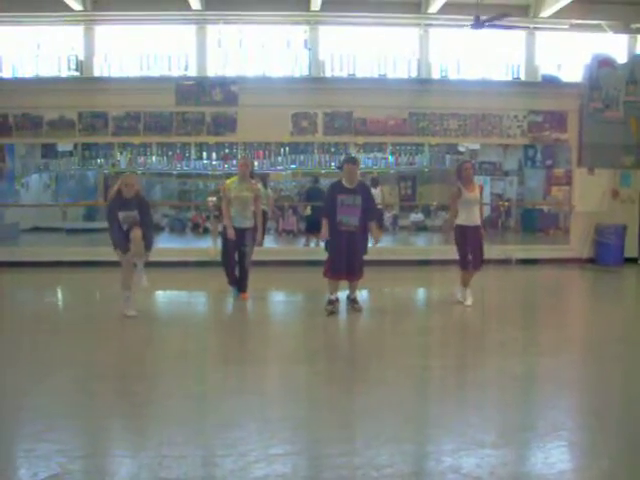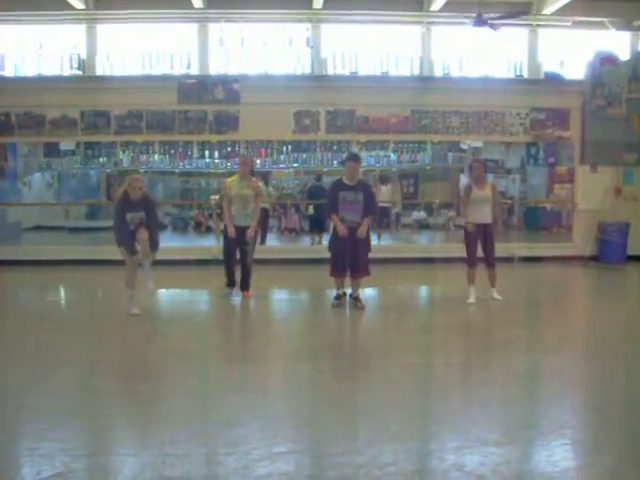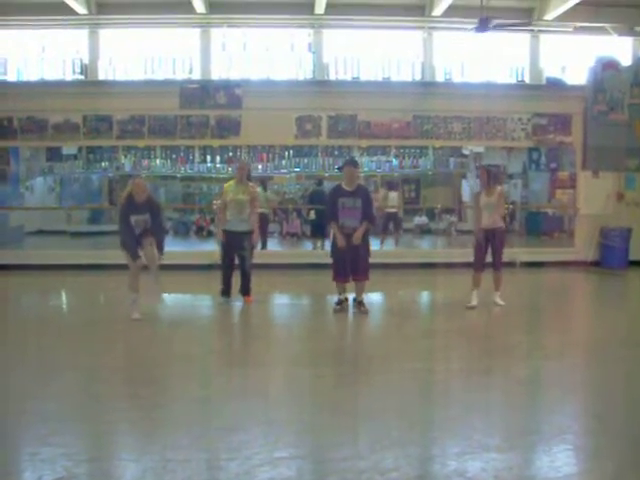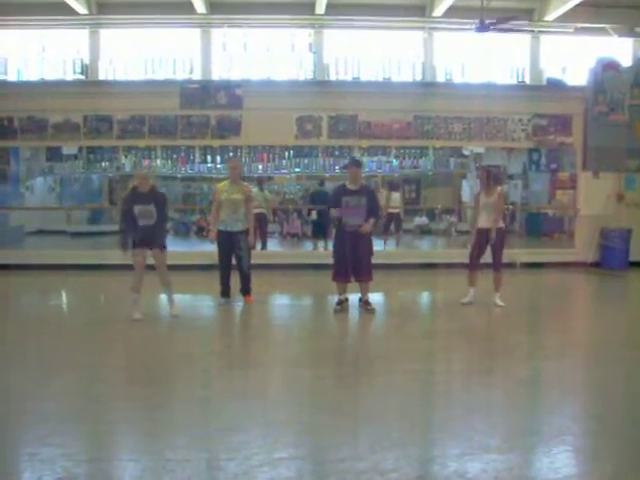
dt=0.3s
person 1, frame 1
left shoulder: (364, 189)
right shoulder: (334, 188)
left elbow: (371, 213)
right elbow: (326, 211)
left wrist: (374, 230)
right wrist: (324, 227)
left hip: (357, 235)
right hip: (337, 234)
left knee: (355, 267)
right knee: (334, 266)
left ankle: (352, 297)
right ankle: (332, 298)
person 1, frame 2
left shoulder: (365, 187)
right shoulder: (336, 186)
left elbow: (371, 210)
right elbow: (331, 210)
left wrist: (365, 226)
right wrist: (338, 224)
left hip: (359, 232)
right hip: (341, 231)
left knee: (359, 265)
right knee: (338, 263)
left ankle: (355, 295)
right ankle: (340, 293)
person 1, frame 3
left shoulder: (364, 192)
right shoulder: (335, 192)
left elbow: (369, 217)
right elbow: (330, 217)
left wrist: (360, 232)
right wrist: (337, 235)
left hip: (359, 237)
right hip: (341, 237)
left knee: (361, 269)
right knee: (340, 269)
left ankle: (358, 300)
right ankle: (342, 298)
person 1, frame 4
left shoulder: (368, 191)
right shoulder: (339, 191)
left elbow: (376, 212)
right elbow: (331, 209)
left wrist: (370, 223)
right wrist: (333, 212)
left hip: (362, 236)
right hip: (343, 236)
left knee: (364, 268)
right knee: (341, 268)
left ankle: (365, 299)
right ankle: (342, 299)
person 2, frame 1
left shoulder: (141, 201)
right shoulder: (114, 202)
left elbow: (148, 224)
right elbow: (113, 227)
left wrist: (148, 248)
right wrist: (124, 250)
left hip: (135, 230)
right hip: (120, 236)
left knee: (136, 235)
right knee: (127, 266)
left ankle: (141, 270)
right ankle: (127, 304)
person 2, frame 2
left shoulder: (148, 202)
right shoulder: (121, 203)
left elbow: (154, 224)
right elbow: (121, 228)
left wrist: (153, 248)
right wrist: (132, 251)
left hip: (140, 229)
right hip: (124, 235)
left knee: (143, 236)
right knee: (131, 264)
left ankle: (147, 272)
right ankle: (131, 302)
person 2, frame 3
left shoulder: (153, 204)
right shoulder: (126, 206)
left elbow: (159, 227)
right elbow: (125, 230)
left wrist: (160, 249)
right wrist: (134, 254)
left hip: (147, 235)
right hip: (131, 239)
left knee: (152, 260)
right knee: (135, 269)
right ankle: (134, 306)
person 2, frame 4
left shoulder: (159, 196)
right shoulder: (130, 198)
left elbow: (163, 219)
right elbow: (125, 220)
left wrist: (160, 240)
right wrist: (124, 241)
left hip: (155, 236)
right hip: (138, 237)
left knee: (162, 269)
right knee: (139, 269)
left ankle: (171, 302)
right ankle: (135, 307)
person 3, frame 1
left shoulder: (479, 188)
right shoulder: (459, 189)
left elbow: (480, 208)
right elbow: (453, 210)
left wrist: (481, 227)
left hip: (475, 228)
right hip: (461, 227)
left knee: (478, 262)
right knee: (464, 262)
left ankle: (460, 288)
right ankle: (467, 294)
person 3, frame 2
left shoulder: (491, 186)
right shoulder: (469, 187)
left elbow: (496, 206)
right elbow: (464, 208)
left wrist: (498, 224)
right wrist: (467, 222)
left hip: (487, 225)
right hip: (472, 225)
left knee: (490, 259)
right knee: (471, 259)
left ankle: (494, 291)
right ankle: (472, 292)
person 3, frame 3
left shoulder: (499, 192)
right shoulder: (478, 195)
left elbow: (501, 210)
right elbow: (477, 214)
left wrist: (492, 222)
right wrist: (478, 231)
left hip: (497, 229)
right hip: (483, 230)
left knee: (497, 263)
right knee: (478, 263)
left ankle: (497, 295)
right ankle: (474, 297)
person 3, frame 4
left shoulder: (499, 192)
right shoulder: (478, 195)
left elbow: (499, 212)
right elbow: (475, 215)
left wrist: (493, 229)
right wrist: (473, 234)
left hip: (497, 230)
right hip: (481, 230)
left knee: (497, 263)
right knee: (473, 260)
left ankle: (497, 296)
right ankle: (471, 294)
person 4, frame 1
left shoulder: (255, 187)
right shoulder: (228, 184)
left elbow: (258, 211)
right elbow: (224, 207)
left wrist: (259, 231)
right wrist: (229, 227)
left hip: (248, 228)
right hip: (230, 227)
left knee: (245, 261)
right knee: (227, 258)
left ankle: (243, 289)
right ankle: (234, 283)
person 4, frame 2
left shoulder: (256, 185)
right shoulder: (229, 183)
left elbow: (257, 208)
right elbow: (225, 206)
left wrist: (253, 227)
right wrist: (229, 225)
left hip: (248, 226)
right hip: (232, 225)
left knee: (247, 259)
right knee: (229, 257)
left ankle: (245, 288)
right ankle: (230, 284)
person 4, frame 3
left shoulder: (252, 189)
right shoulder: (226, 187)
left elbow: (255, 212)
right elbow: (221, 210)
left wrist: (256, 233)
right wrist: (220, 230)
left hip: (246, 231)
right hip: (228, 230)
left knee: (246, 263)
right knee: (227, 263)
left ankle: (246, 293)
right ankle: (225, 293)
person 4, frame 4
left shoulder: (246, 189)
right shoulder: (220, 188)
left elbow: (249, 212)
right elbow: (215, 210)
left wrist: (251, 233)
right wrist: (212, 229)
left hip: (241, 230)
right hip: (223, 230)
left knee: (244, 263)
right knee: (224, 264)
left ankle: (246, 293)
right ankle: (225, 294)
